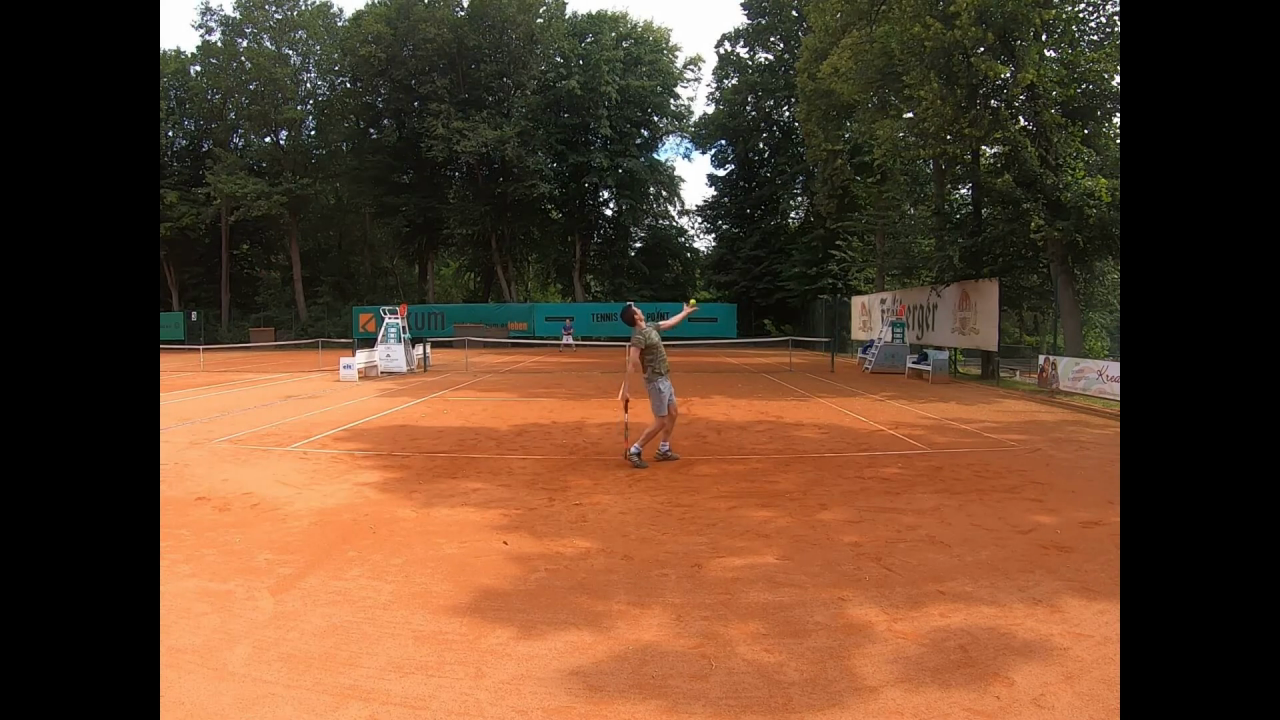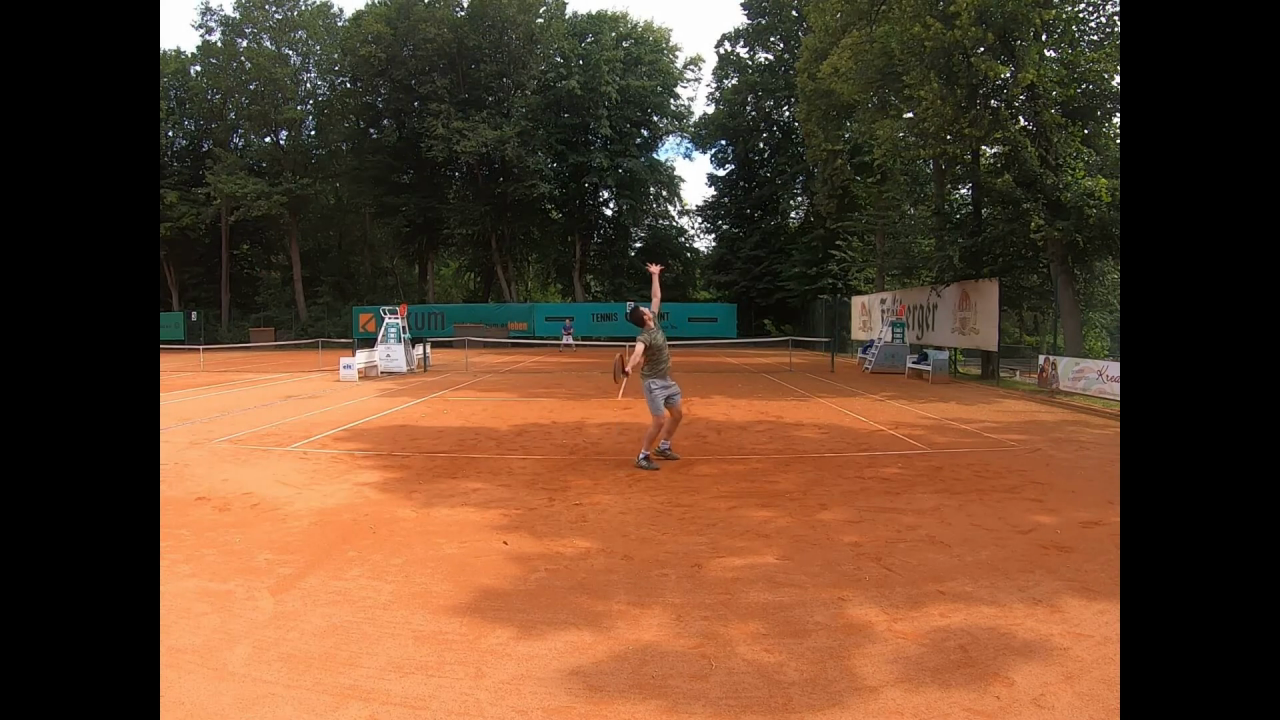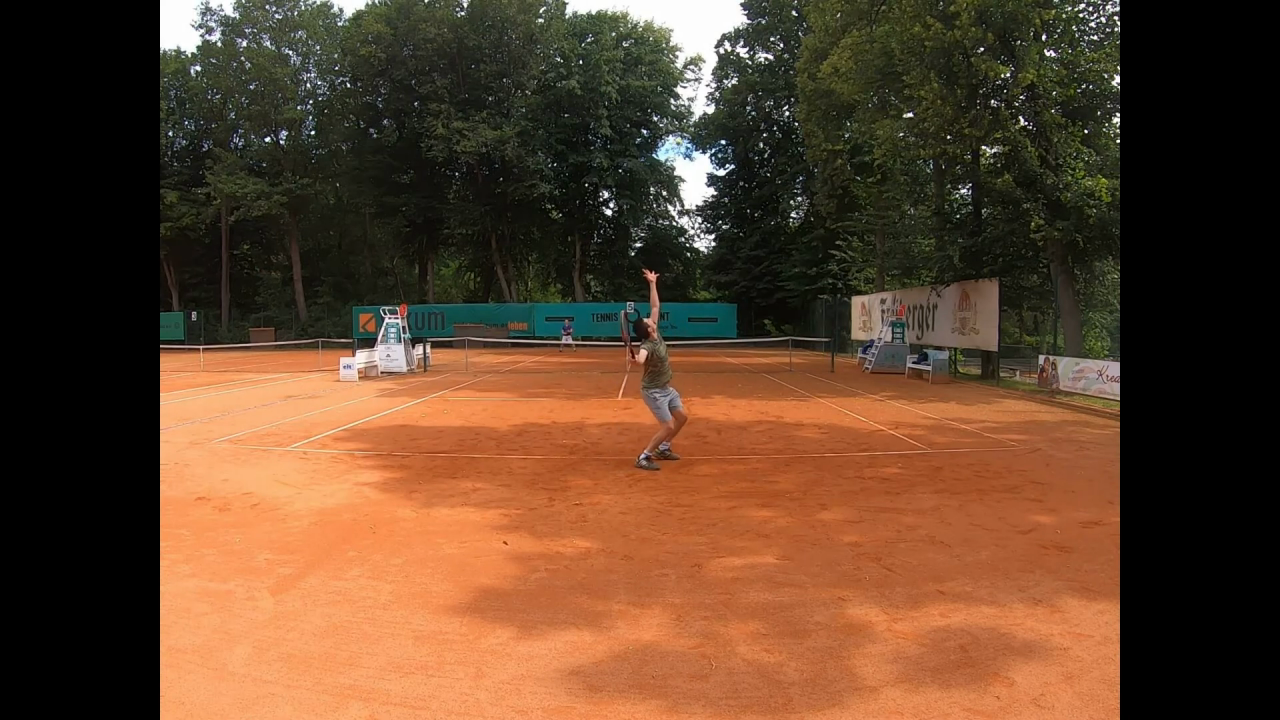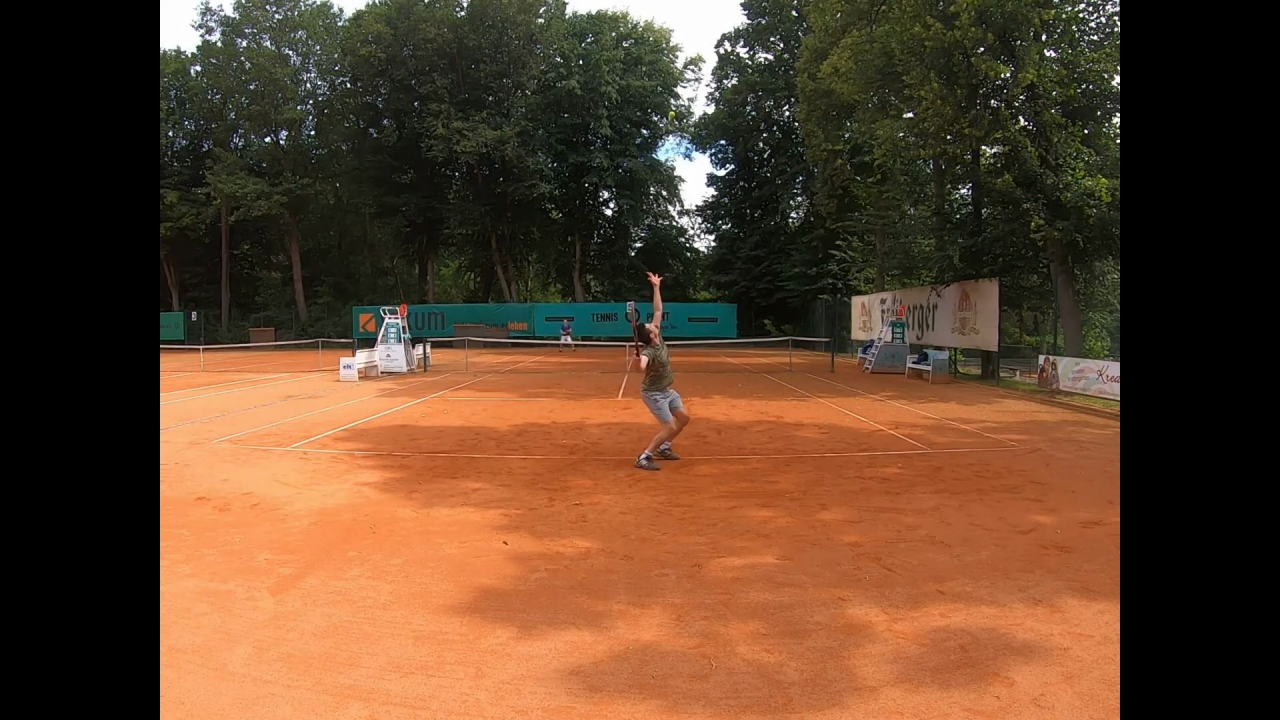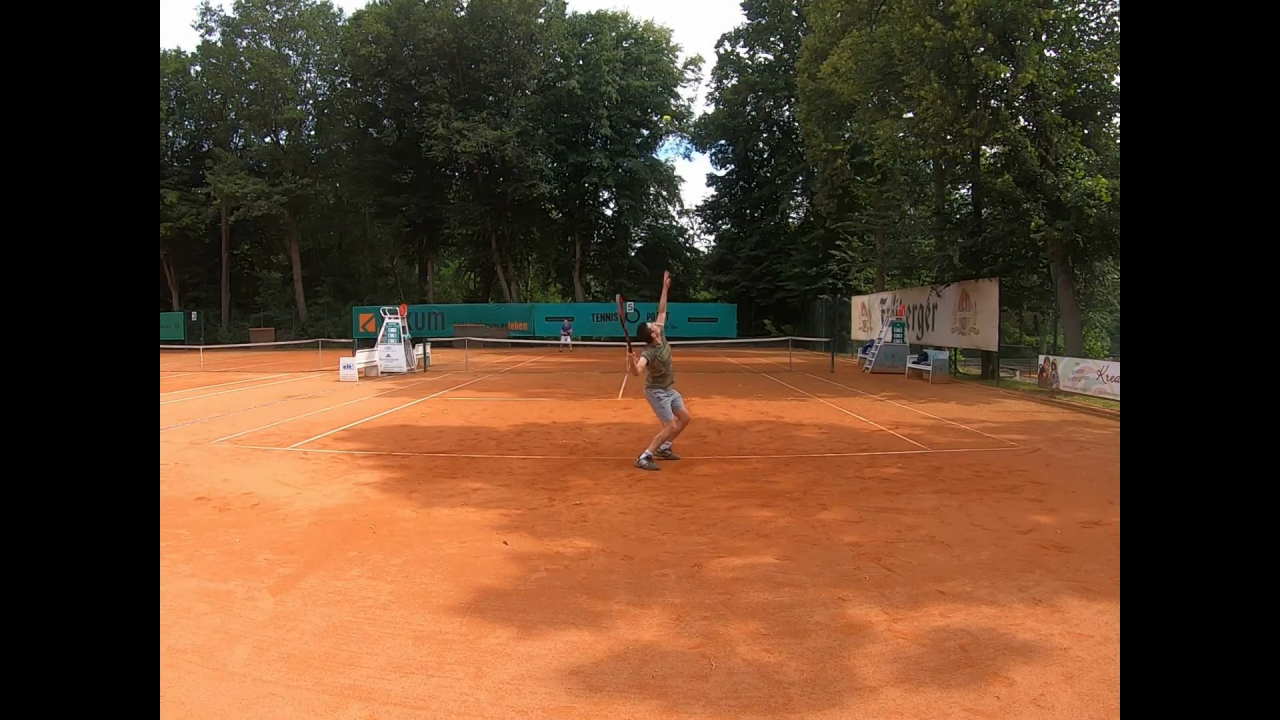
dt=0.2s
person 1, frame 1
left shoulder: (650, 328)
right shoulder: (638, 337)
left elbow: (669, 323)
right elbow: (631, 365)
left wrist: (685, 312)
right wrist: (625, 390)
left hip: (664, 380)
right hip: (656, 382)
left knee: (673, 414)
right knee: (660, 421)
left ankle: (663, 450)
right ankle: (634, 451)
person 1, frame 2
left shoulder: (654, 325)
right shoulder: (644, 337)
left elbow: (656, 297)
right elbow: (637, 354)
left wrist: (655, 276)
right wrist: (629, 368)
left hip: (667, 381)
right hip: (654, 383)
left knee: (677, 415)
right knee: (659, 421)
left ankle: (663, 448)
right ankle: (643, 457)
person 1, frame 3
left shoulder: (656, 335)
right shoulder: (647, 347)
left elbow: (655, 306)
right elbow: (640, 358)
left wrist: (653, 283)
right wrist: (637, 360)
left hip: (666, 389)
right hip: (654, 392)
left knee: (682, 417)
right knee: (668, 427)
left ankle: (663, 449)
right ankle: (644, 458)
person 1, frame 4
left shoulder: (658, 338)
right shoulder: (649, 352)
left elbow: (658, 310)
right elbow: (641, 366)
left wrist: (656, 287)
right wrist: (640, 363)
left hip: (667, 391)
right hip: (653, 394)
left knee: (684, 418)
right knee: (670, 428)
left ankle: (663, 449)
right ankle: (644, 457)
person 1, frame 5
left shoulder: (660, 337)
right shoulder: (649, 352)
left elbow: (662, 312)
right elbow: (637, 371)
left wrist: (664, 288)
right wrist: (632, 362)
left hip: (668, 390)
right hip: (657, 392)
left knee: (685, 418)
right knee: (670, 427)
left ankle: (664, 449)
right ankle: (644, 458)
